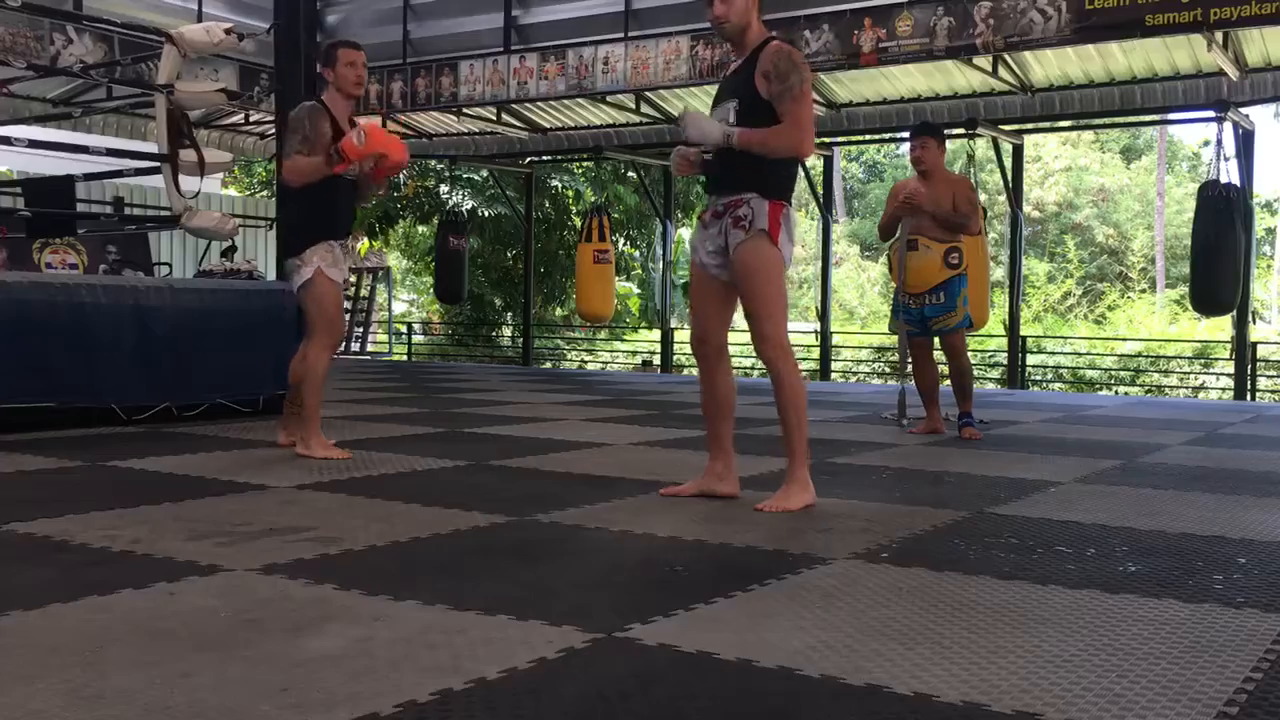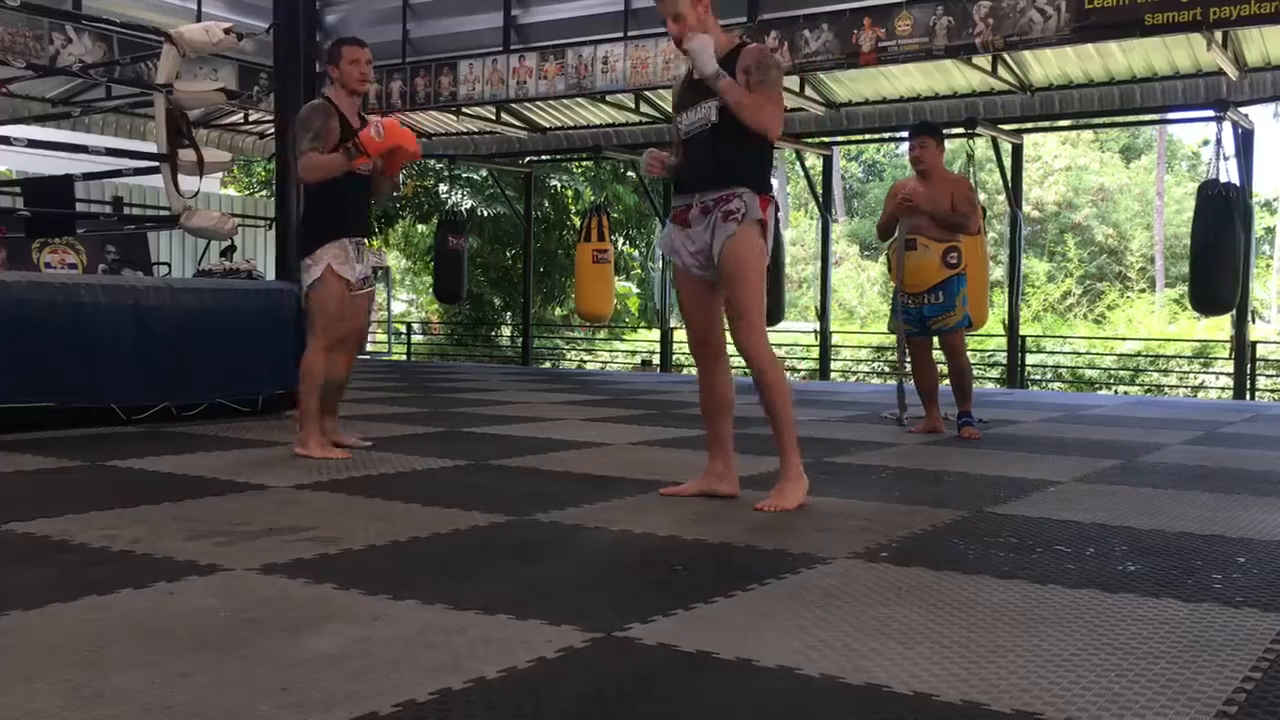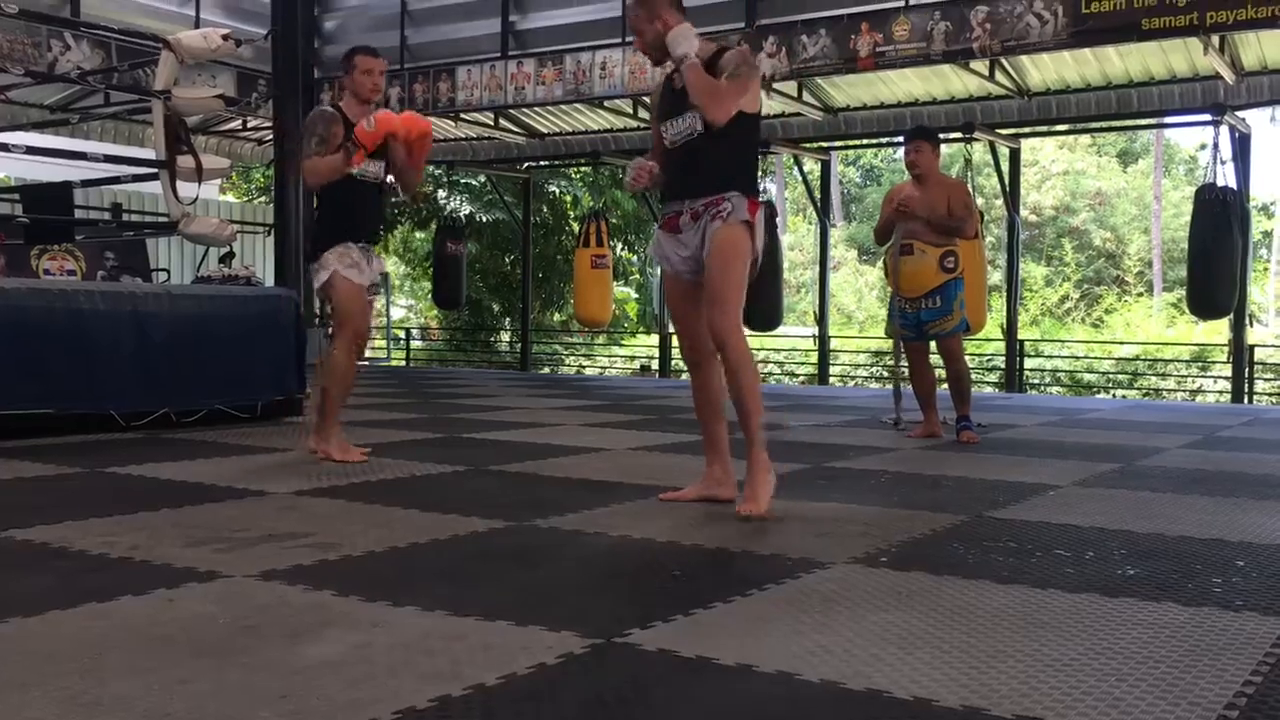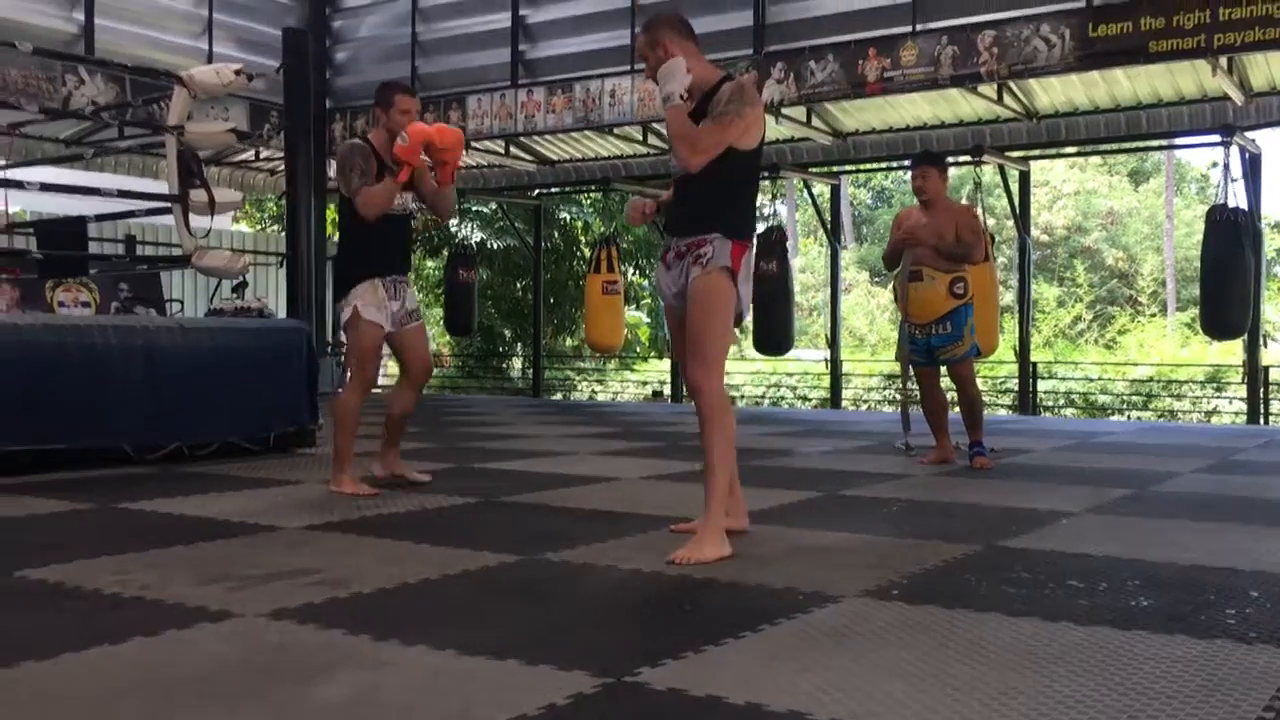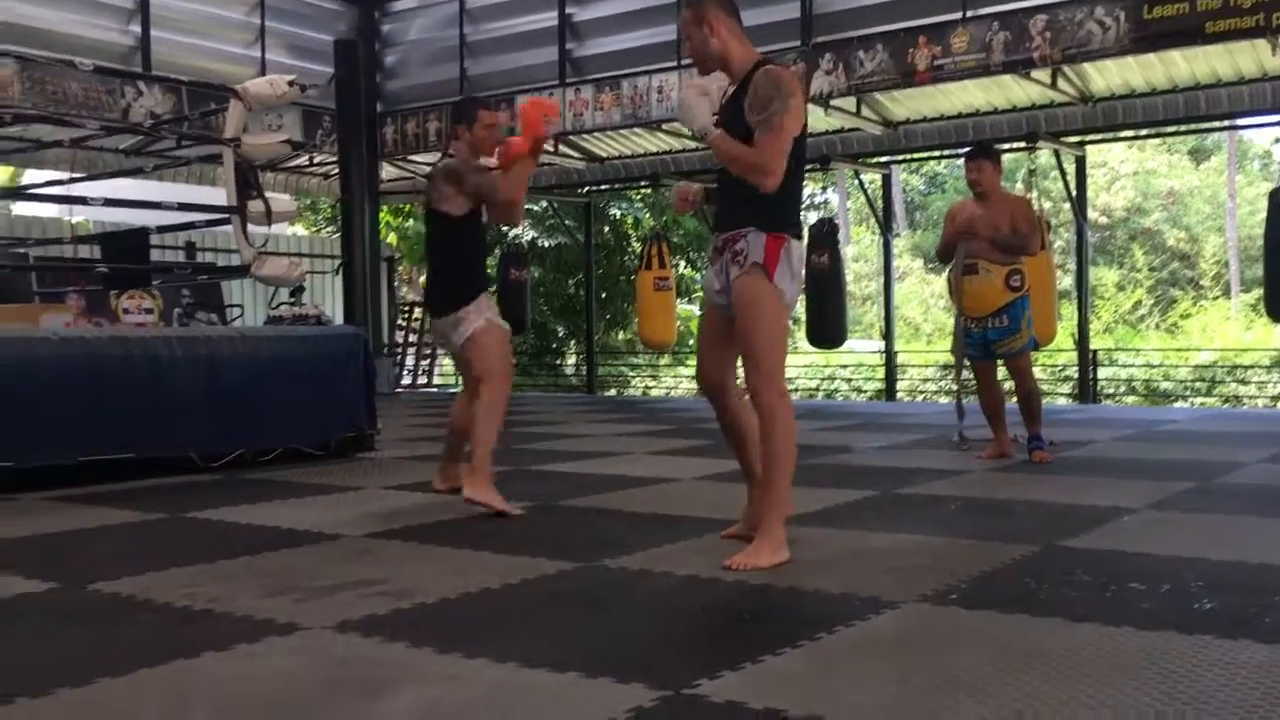
dt=0.4s
person 1, frame 1
left shoulder: (778, 58)
right shoulder: (731, 75)
left elbow: (799, 140)
left wrist: (722, 134)
right wrist: (700, 161)
left hip: (758, 214)
right hip: (716, 217)
left knee: (771, 345)
right knee: (706, 345)
left ankle: (799, 479)
right ankle: (720, 471)
person 1, frame 2
left shoulder: (753, 58)
right shoulder: (686, 83)
left elbow: (768, 124)
left wrist: (712, 68)
right wrist: (663, 164)
left hip: (738, 208)
right hip: (686, 218)
left knee: (748, 338)
right knee: (705, 347)
left ankle: (792, 470)
right ankle: (720, 470)
person 1, frame 3
left shoulder: (736, 62)
right shoulder: (664, 90)
left elbow: (717, 111)
left wrist: (688, 56)
right wrist: (645, 172)
left hip: (729, 209)
right hip: (675, 223)
left knee: (723, 329)
right knee: (695, 352)
left ankle: (758, 466)
right ankle: (718, 474)
person 1, frame 4
left shoulder: (738, 94)
right shoulder: (689, 106)
left elbow: (692, 156)
left wrist: (672, 98)
right wrist: (655, 207)
left hip: (720, 251)
right hip: (679, 254)
left knee: (705, 381)
right knee: (700, 386)
left ankle: (714, 531)
right ankle: (731, 505)
person 1, frame 5
left shoulder: (772, 82)
right shoulder: (735, 94)
left elbow: (768, 174)
left wrist: (705, 124)
right wrist: (703, 195)
left hip: (765, 247)
right hip: (729, 248)
left knee: (765, 388)
right knee: (713, 379)
left ankle: (773, 533)
right ankle: (762, 500)
person 2, frame 1
left shoulder: (354, 125)
right shoulder: (310, 116)
left elbow: (364, 191)
right elbow: (292, 173)
left wrist: (380, 167)
right wrist: (338, 155)
left hip: (330, 242)
right hip: (309, 241)
left knee: (317, 338)
right knee: (326, 336)
left ankle: (290, 424)
right ankle: (309, 436)
person 2, frame 2
left shoulder: (364, 122)
right shoulder: (319, 113)
left elbow: (377, 189)
right elbow: (305, 170)
right wrist: (357, 148)
left hip: (356, 242)
right hip: (324, 242)
left knee: (353, 336)
right knee: (327, 336)
left ankle: (326, 425)
right ankle: (308, 436)
person 2, frame 3
left shoulder: (383, 128)
right shoulder: (326, 119)
left elbow: (411, 186)
right elbow: (311, 174)
right wrist: (356, 146)
left hip: (367, 248)
right hip: (333, 245)
left knee: (351, 342)
right knee: (351, 334)
left ankle: (323, 431)
right ankle: (328, 436)
person 2, frame 4
left shoulder: (412, 162)
right shoulder: (356, 153)
left elbow: (444, 211)
right elbow: (368, 207)
left wrist: (446, 169)
right wrist: (400, 165)
left hip: (397, 280)
right hip: (361, 281)
left knee: (420, 367)
right knee: (363, 377)
left ankle: (389, 455)
right ankle: (341, 472)
person 2, frame 5
left shoulder: (469, 173)
right shoulder: (452, 172)
left elbow: (506, 215)
right elbow: (509, 198)
left wrist: (518, 162)
right wrist: (529, 149)
left hip: (459, 297)
right hip: (460, 297)
left knee: (477, 387)
right knee: (498, 382)
left ankle: (449, 471)
right ankle: (479, 481)
person 3, frame 1
left shoulder: (958, 184)
right shoulder: (901, 188)
left elbow: (972, 225)
right elbow: (884, 234)
left wrist: (929, 209)
right wrist: (897, 213)
left hip: (944, 278)
right hip: (909, 280)
left knee: (955, 348)
right knee: (918, 350)
left ankle: (966, 416)
right ankle: (933, 417)
person 3, frame 2
left shoulder: (957, 184)
right shoulder: (899, 188)
left elbow: (971, 225)
right elbow: (882, 233)
left wrist: (928, 209)
right wrist: (895, 213)
left hip: (943, 277)
right hip: (908, 279)
left knee: (954, 347)
right knee: (917, 349)
left ankle: (965, 416)
right ankle: (932, 417)
person 3, frame 3
left shoulder: (954, 188)
right shoulder: (896, 192)
left elbow: (968, 229)
right elbow: (879, 238)
left wrist: (924, 215)
right wrist: (891, 218)
left hip: (940, 282)
right hip: (905, 284)
left knee: (952, 352)
right knee: (915, 354)
left ankle: (964, 420)
right ankle: (930, 421)
person 3, frame 4
left shoulder: (961, 213)
right shoulder: (903, 218)
left elbow: (976, 254)
right elbow: (888, 264)
left wrist: (931, 242)
right wrist: (898, 245)
left hip: (950, 307)
left knee: (963, 377)
right knee: (926, 380)
left ankle: (977, 446)
right ankle: (943, 446)
person 3, frame 5
left shoulder: (1016, 205)
right shoulder: (957, 211)
left elbow: (1032, 246)
right elbow: (942, 258)
left wrist: (988, 235)
right wrist: (951, 239)
left hip: (1006, 300)
right hip: (970, 304)
left knee: (1021, 370)
right knee: (983, 375)
left ankle: (1036, 440)
right ankle: (1001, 440)
